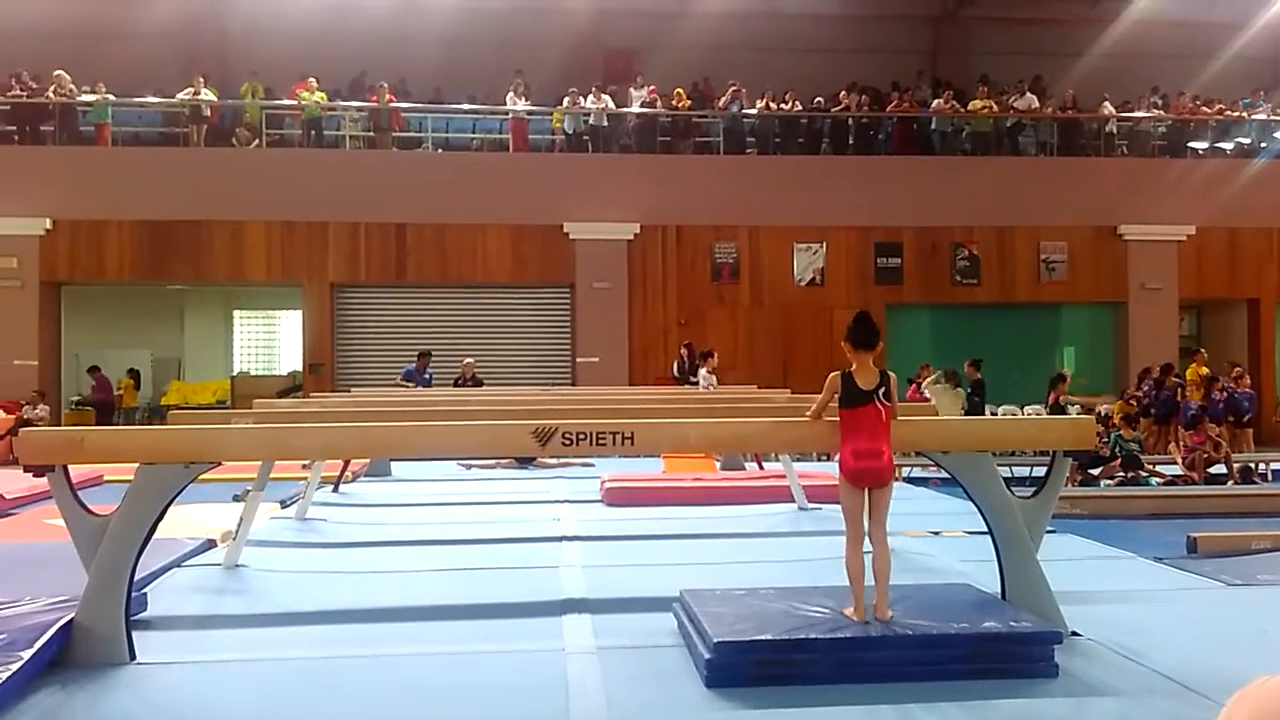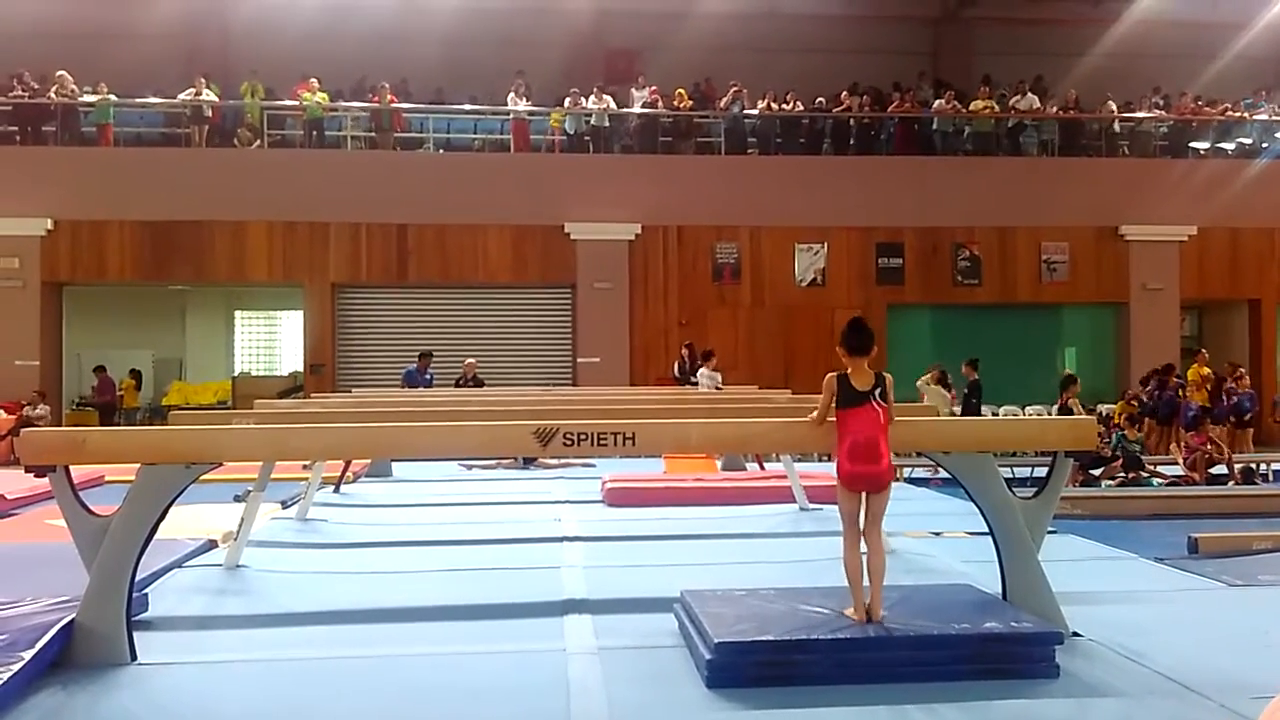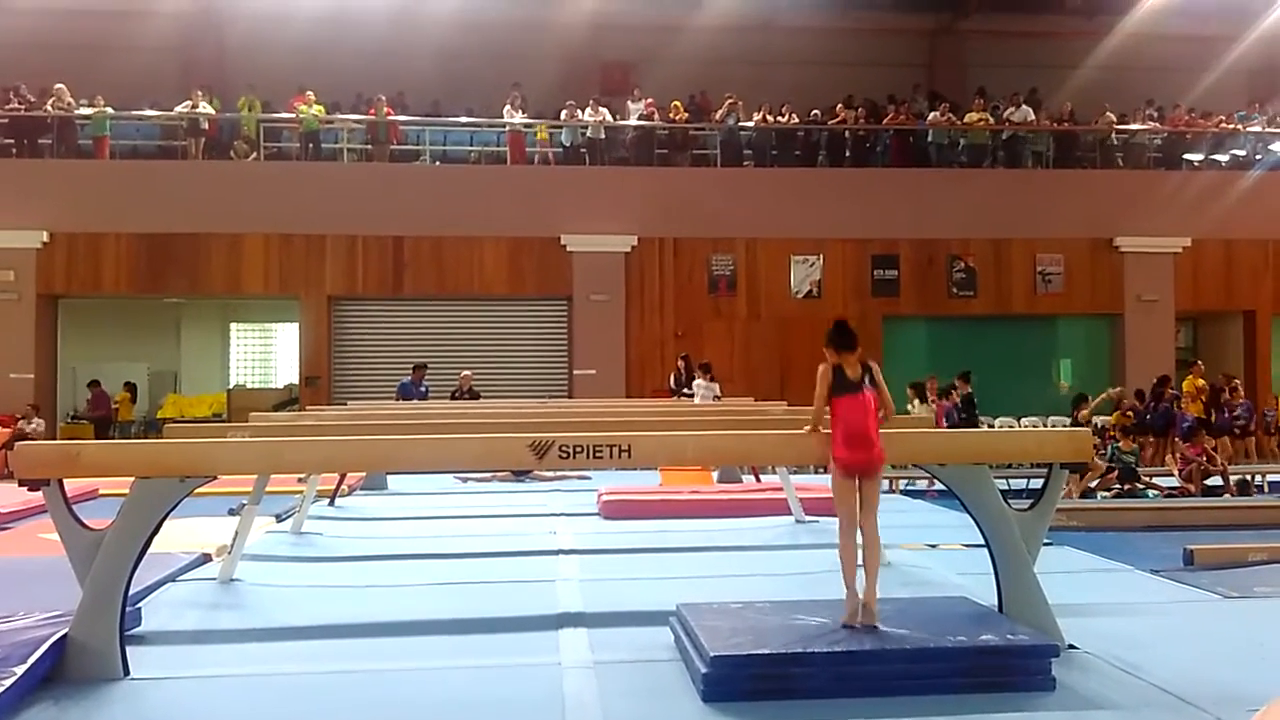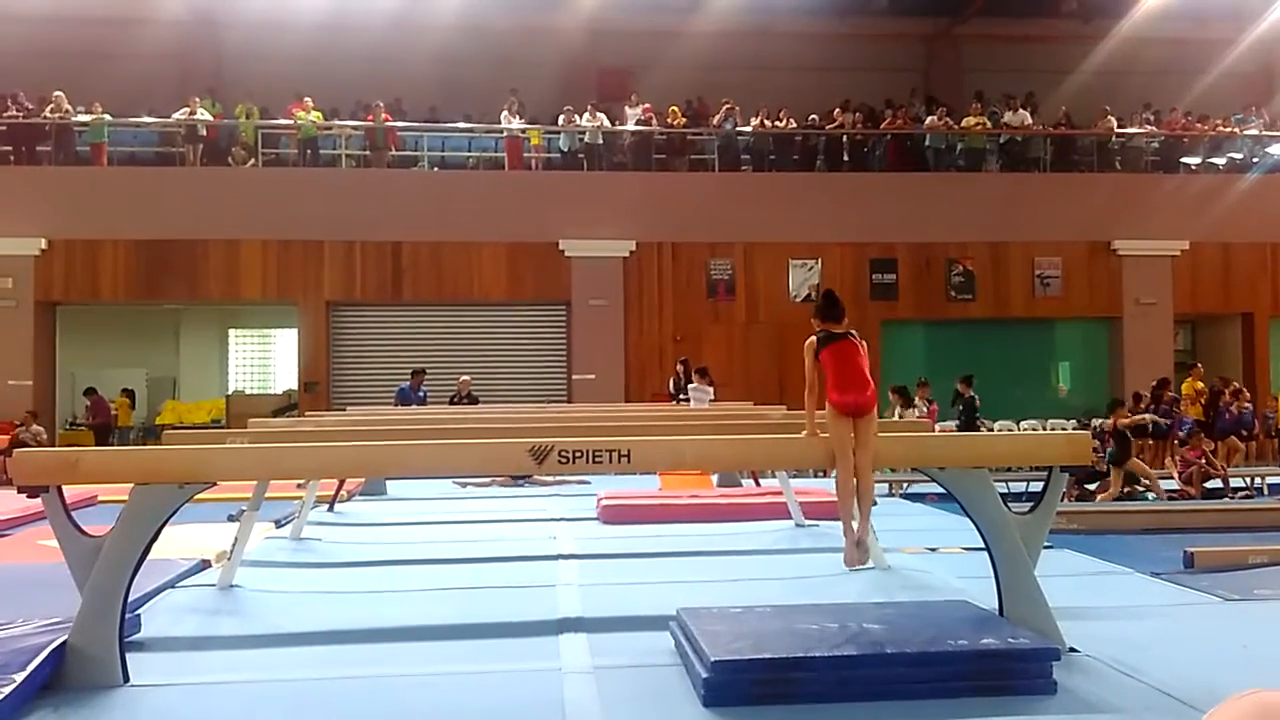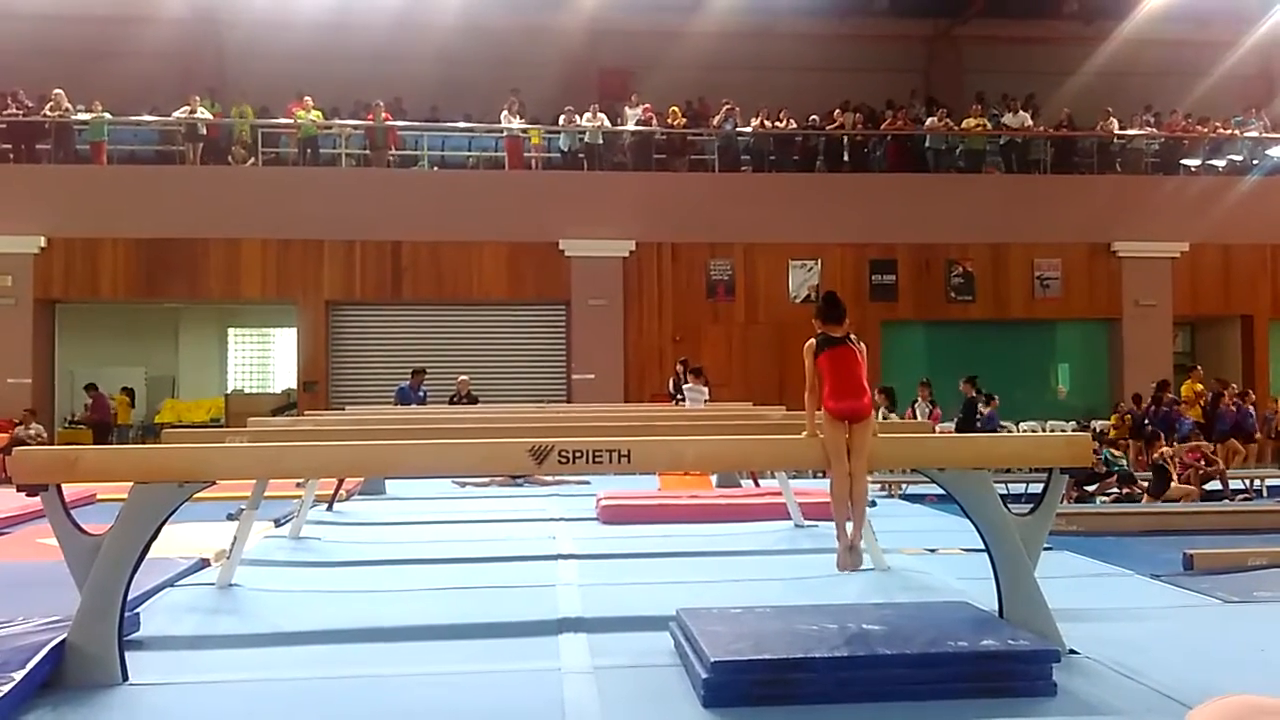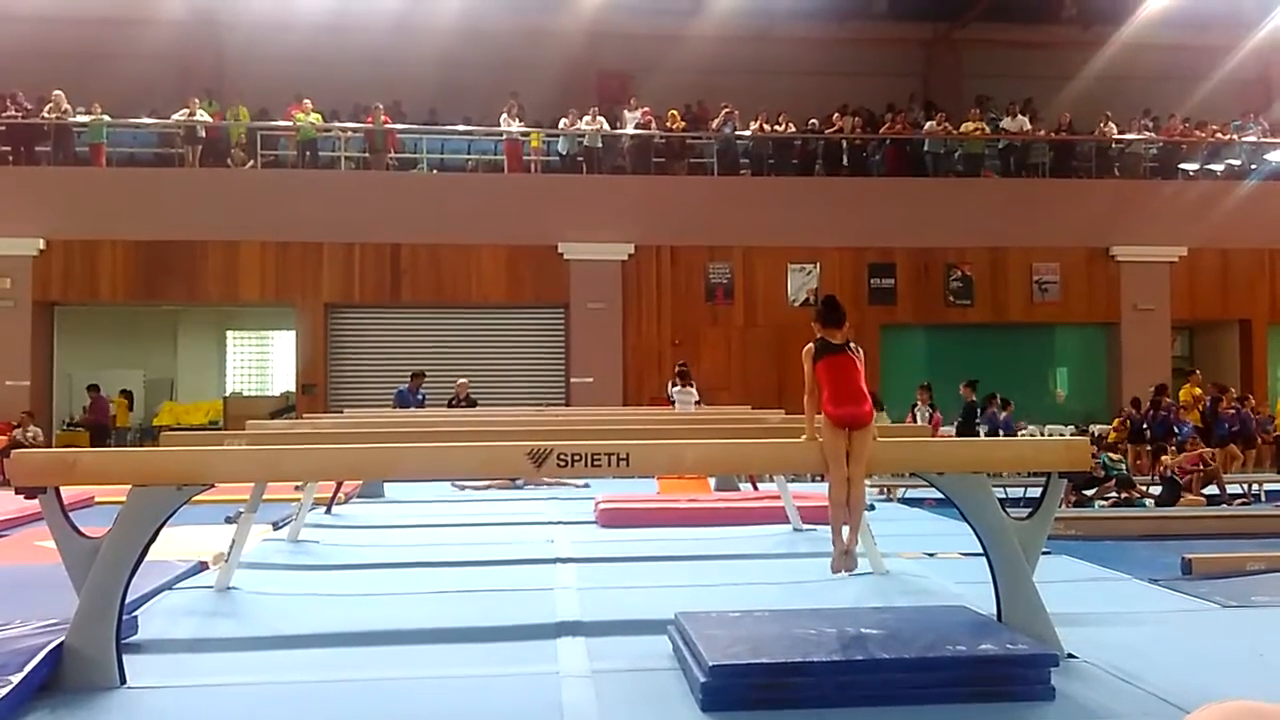
dt=0.4s
person 1, frame 1
left shoulder: (838, 380)
right shoulder: (889, 379)
left elbow: (815, 414)
left wrist: (813, 414)
left hip: (852, 466)
right hip: (882, 466)
left knee: (854, 538)
right knee: (879, 535)
left ankle: (859, 608)
right ankle: (882, 606)
person 1, frame 2
left shoulder: (834, 381)
right shoulder: (885, 381)
left elbow: (818, 420)
left wrist: (814, 414)
left hip: (850, 470)
right hip: (881, 469)
left knee: (851, 537)
right knee: (874, 535)
left ankle: (859, 608)
right ankle: (875, 605)
person 1, frame 3
left shoulder: (827, 371)
right shoulder: (872, 370)
left elbow: (816, 419)
right elbow: (889, 411)
left wrist: (813, 427)
left hip: (844, 456)
right hip: (872, 454)
left knee: (847, 528)
right knee: (869, 525)
left ankle: (852, 596)
right ankle: (871, 597)
person 1, frame 4
left shoulder: (813, 343)
right shoulder: (858, 338)
left elbow: (811, 388)
left wrist: (810, 426)
right wrist: (873, 424)
left hip: (839, 399)
right hip: (866, 396)
left knee: (844, 467)
right knee: (864, 466)
left ankle: (849, 533)
right ankle: (864, 531)
person 1, frame 5
left shoulder: (812, 345)
right shoulder: (858, 343)
left elbow: (812, 388)
left wrist: (810, 427)
right wrist: (872, 421)
left hip: (834, 405)
right hip: (862, 404)
left knee: (839, 470)
right knee: (859, 471)
left ankle: (842, 536)
right ankle: (856, 536)
person 1, frame 6
left shoulder: (811, 350)
right shoulder: (856, 350)
left elbow: (811, 393)
left wrist: (809, 430)
right wrist: (871, 425)
left hip: (834, 412)
right hip: (862, 411)
left knee: (837, 477)
right knee: (857, 477)
left ankle: (838, 543)
right ankle: (852, 541)
